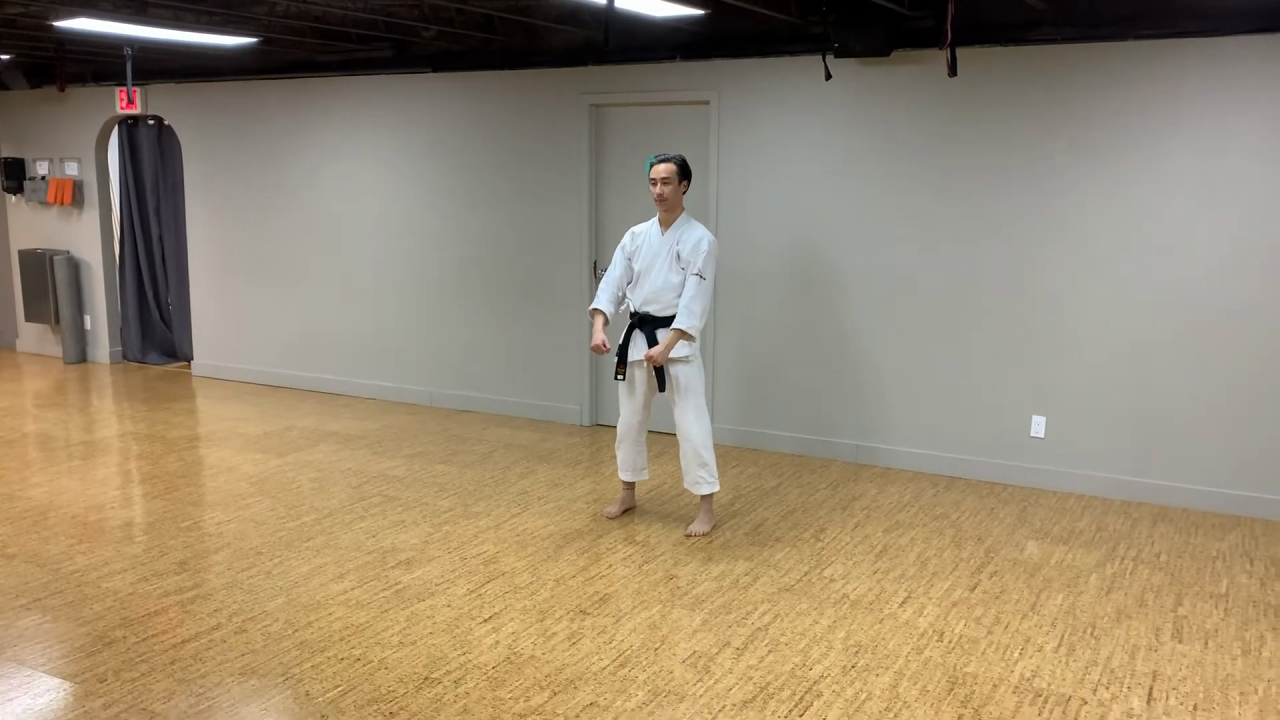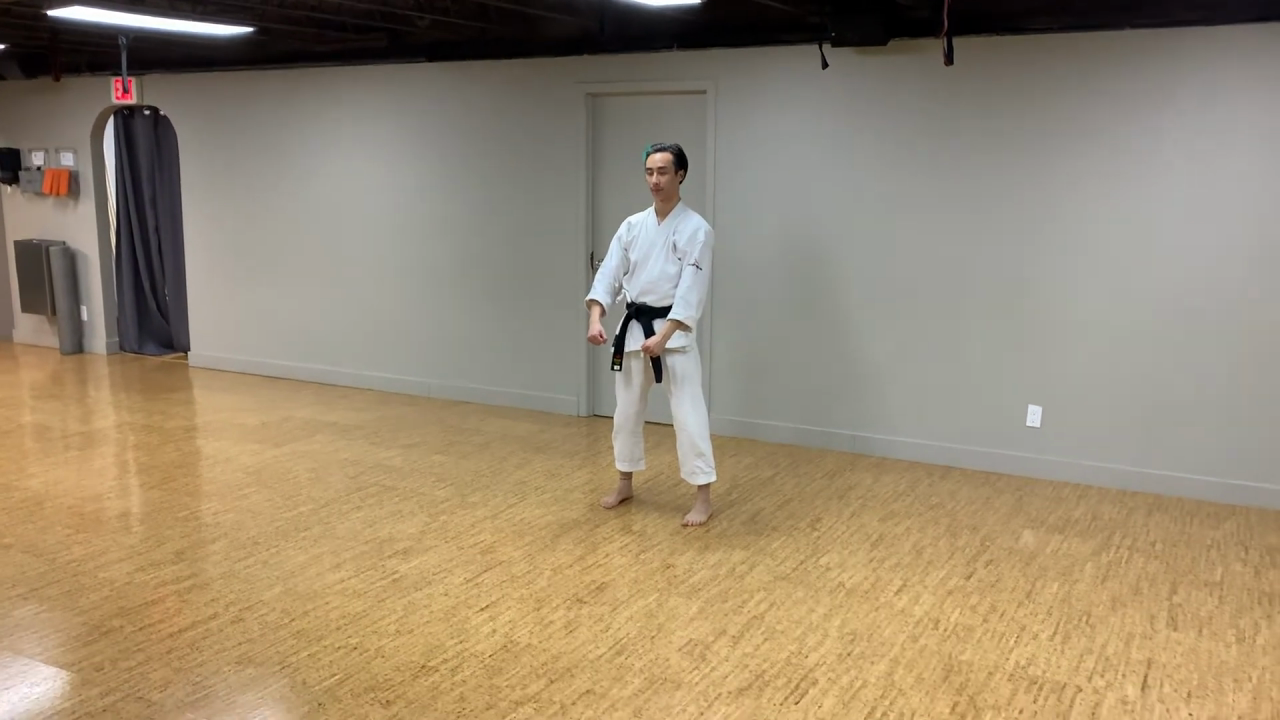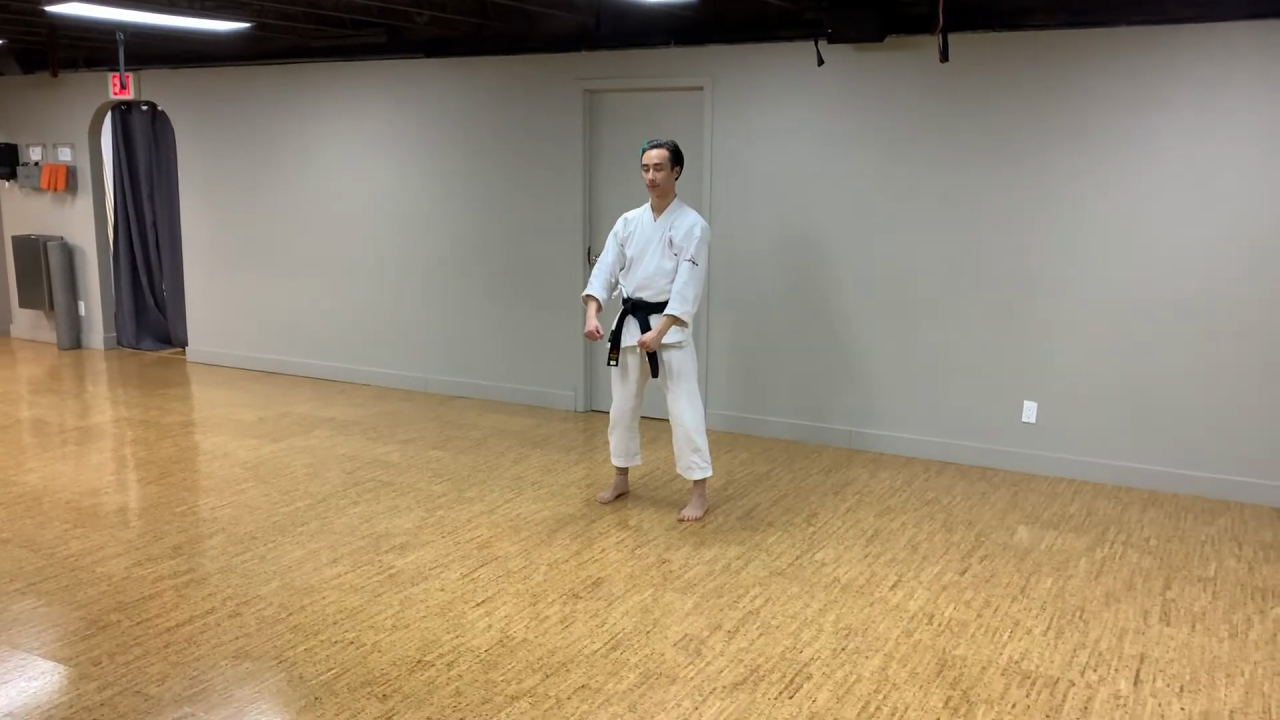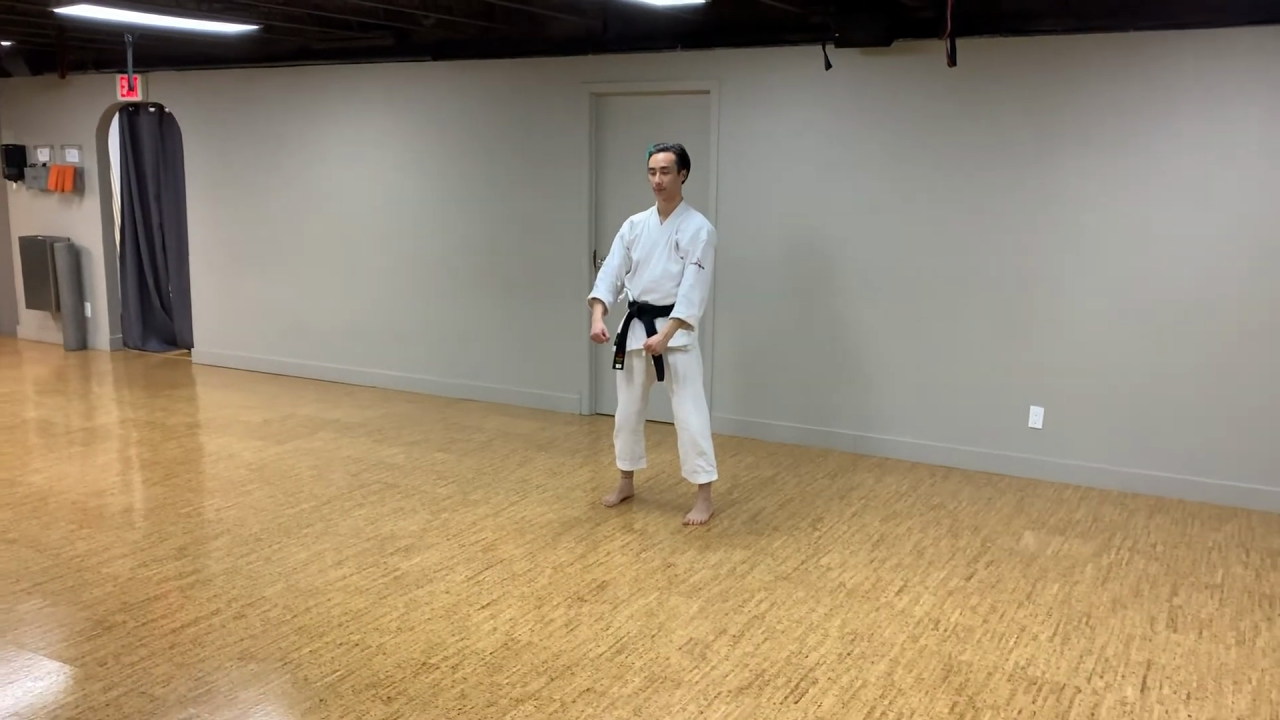
dt=0.3s
person 1, frame 1
left shoulder: (699, 239)
right shoulder: (636, 235)
left elbow: (695, 300)
right elbow: (613, 284)
left wrist: (666, 346)
right wrist: (599, 328)
left hip: (678, 340)
right hip: (636, 337)
left knee: (691, 423)
right knee: (630, 419)
left ankle: (706, 506)
right ankle: (628, 493)
person 1, frame 2
left shoulder: (696, 229)
right shoulder: (632, 226)
left elbow: (692, 291)
right elbow: (609, 275)
left wrist: (663, 336)
right wrist: (596, 319)
left hip: (673, 330)
right hip: (632, 328)
left knee: (688, 413)
right knee: (627, 409)
left ankle: (703, 497)
right ankle: (625, 484)
person 1, frame 3
left shoulder: (692, 225)
right shoulder: (628, 222)
left elbow: (688, 286)
right elbow: (605, 270)
left wrist: (659, 332)
right wrist: (592, 315)
left hip: (670, 326)
right hip: (628, 323)
left knee: (684, 408)
right knee: (622, 405)
left ankle: (699, 491)
right ankle: (621, 479)
person 1, frame 4
left shoulder: (698, 228)
right shoulder: (634, 225)
left elbow: (694, 290)
right elbow: (611, 273)
left wrist: (665, 335)
right wrist: (598, 317)
left hip: (676, 329)
right hip: (634, 326)
left knee: (689, 412)
right knee: (628, 408)
left ankle: (704, 495)
right ankle: (626, 482)
